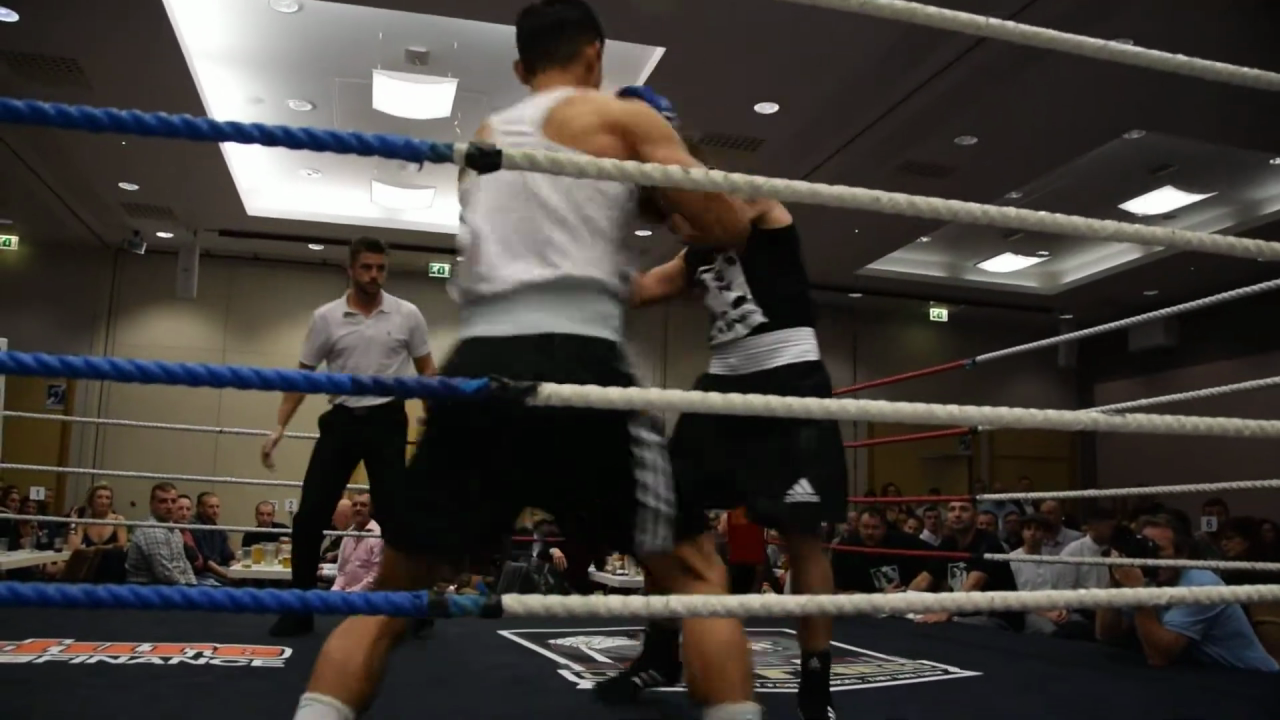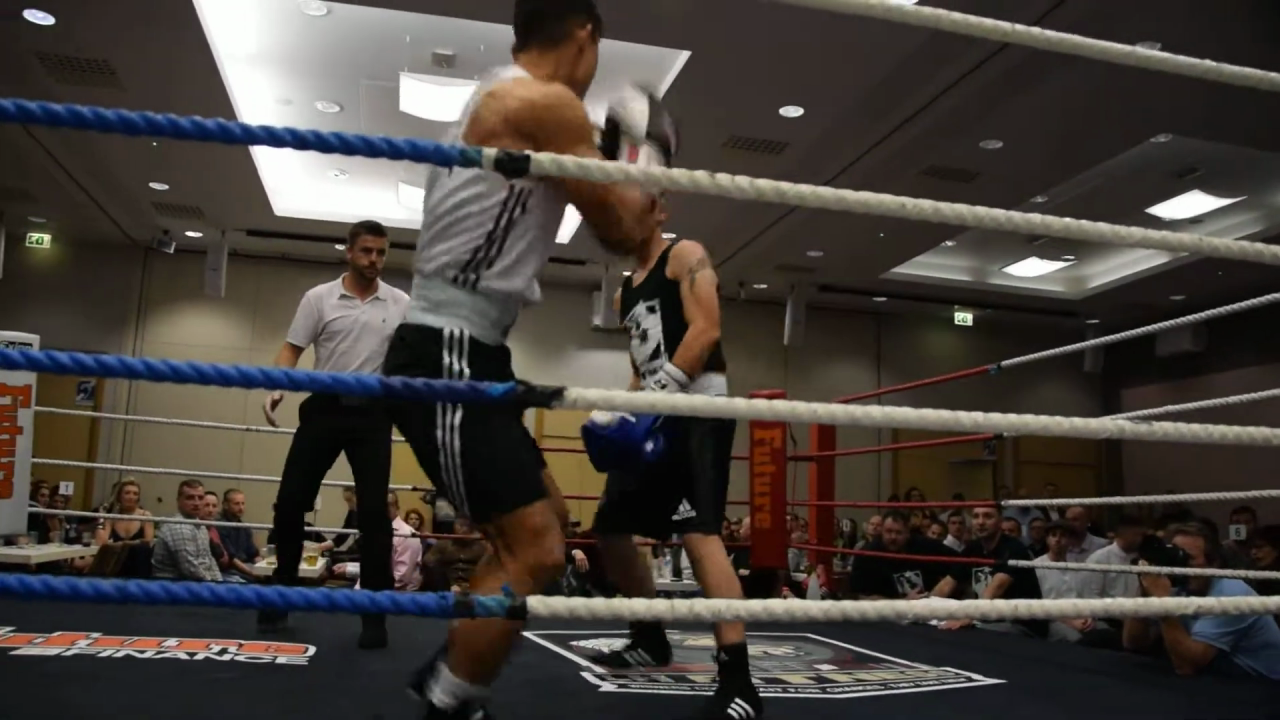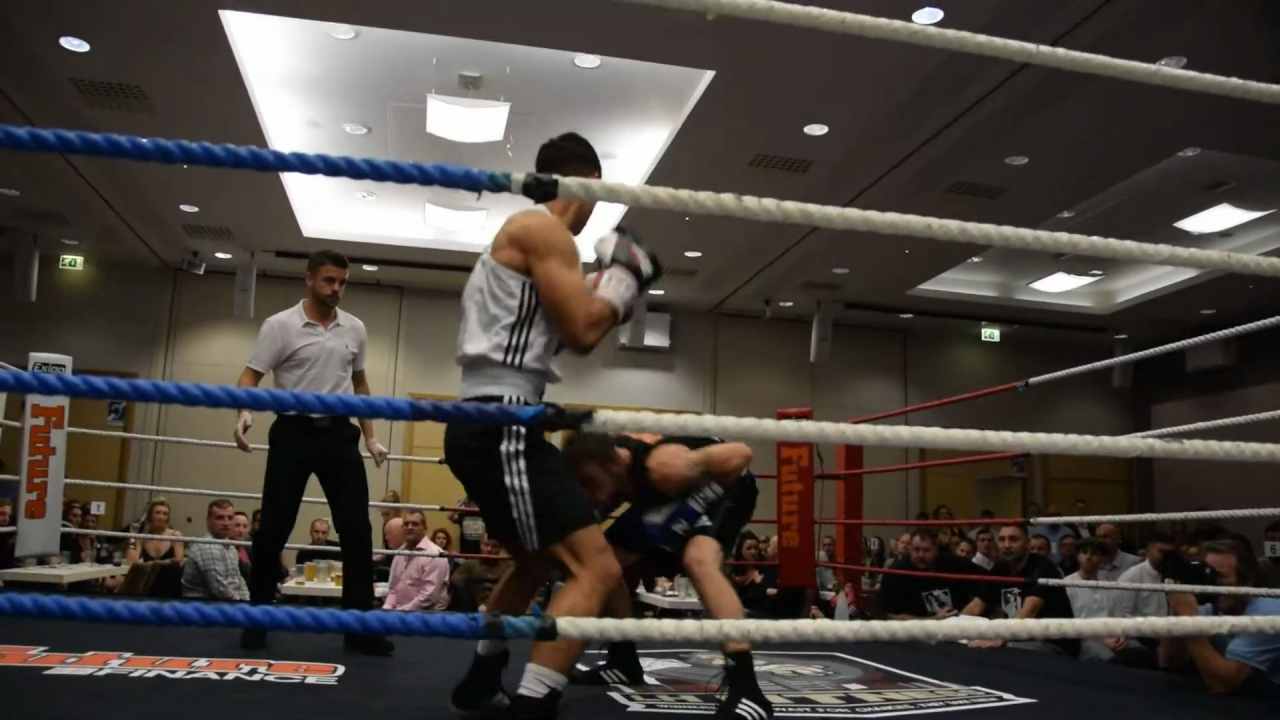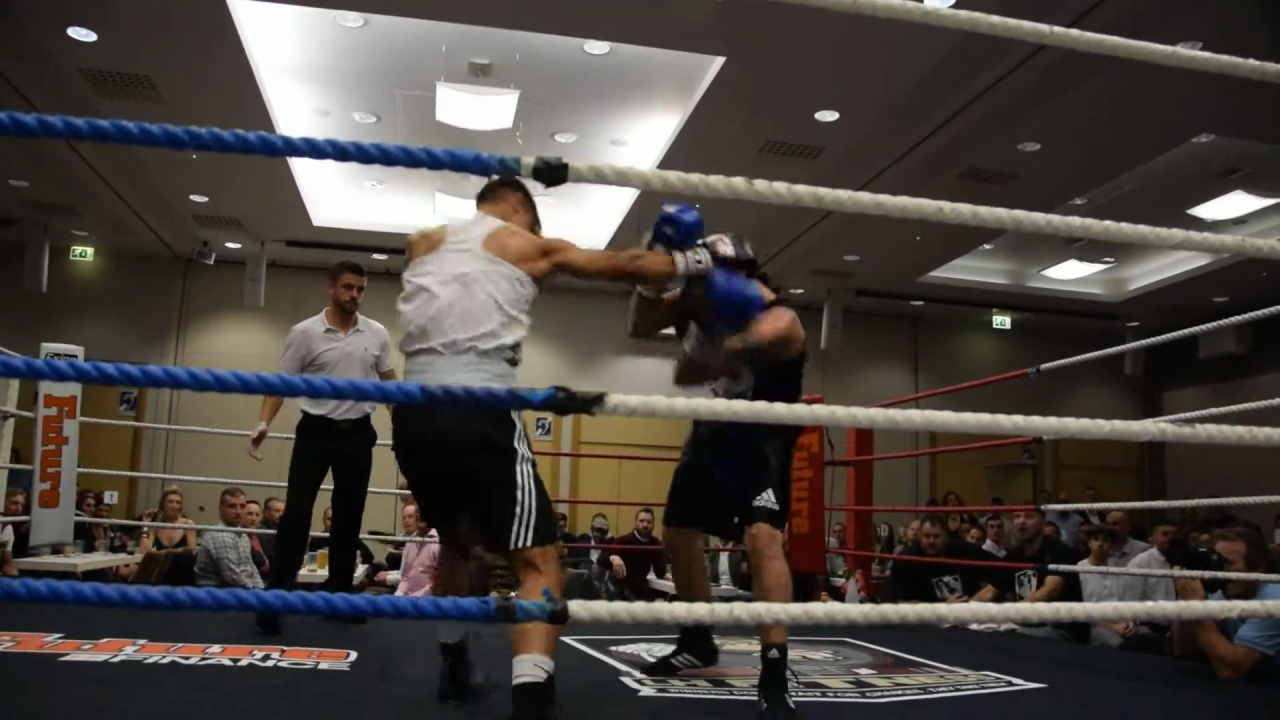
dt=0.5s
person 1, frame 1
left shoulder: (489, 136)
right shoulder: (621, 119)
right elbow: (724, 222)
left hip: (477, 370)
right hip: (576, 368)
left knee: (397, 590)
right knee: (695, 575)
person 1, frame 2
left shoulder: (497, 103)
right shoulder: (545, 105)
right elbow: (624, 230)
left wrist: (594, 160)
right wrist: (643, 161)
left hip: (461, 356)
right hip: (448, 360)
left knee: (540, 533)
right knee: (532, 554)
person 1, frame 3
left shoulder: (534, 236)
right shoulder: (538, 234)
right elbow: (585, 330)
right wrist: (625, 274)
left hip: (493, 431)
right hip: (498, 431)
left knee: (537, 562)
right knee: (595, 571)
person 1, frame 4
left shoulder: (424, 241)
right shoulder: (528, 244)
right elbow: (623, 265)
right wrist: (699, 258)
left hip: (416, 417)
right hip: (480, 415)
left knee: (458, 541)
right knee: (539, 568)
left ankle: (453, 666)
person 2, frame 1
left shoulder: (754, 200)
right shoulder: (695, 254)
left elbow: (703, 227)
right elbow: (635, 293)
left hip: (788, 374)
right hip: (722, 382)
left knee: (798, 527)
right ankle: (659, 652)
person 2, frame 2
left shoulder: (686, 256)
right shoulder: (626, 290)
left elbow: (706, 330)
left wrist: (659, 395)
right wrist: (615, 414)
left hip: (697, 408)
right hip: (654, 417)
left knee: (698, 533)
right knee: (613, 530)
right ankle: (649, 640)
person 2, frame 3
left shoulder: (668, 466)
right shoulder: (601, 467)
left elbow: (741, 453)
right elbow: (599, 502)
left wrist: (694, 505)
left hip: (719, 492)
left knee: (700, 559)
left ankle: (746, 691)
right ankle: (623, 661)
person 2, frame 4
left shoulder: (779, 325)
right shoulder: (703, 289)
left elbow: (686, 376)
right elbow: (641, 329)
left hip: (765, 432)
right hip: (716, 424)
left knee: (763, 536)
right knee: (680, 529)
left ankle: (774, 676)
right ankle: (696, 640)
person 3, frame 1
left shoulder: (407, 315)
right shoulder: (325, 317)
left elbow: (425, 369)
right elbow: (303, 375)
right wrist: (279, 427)
left hip: (387, 421)
right hip: (340, 421)
left knee: (391, 513)
right knee: (310, 514)
right ankle: (299, 608)
person 3, frame 2
left shoulder: (400, 303)
right shoulder: (318, 298)
right elbow: (291, 349)
right wrist: (276, 386)
left hip: (371, 413)
right hip: (324, 409)
left knee: (373, 513)
right knee: (290, 503)
left ankle: (375, 614)
right ankle: (283, 589)
person 3, frame 3
left shoulder: (355, 329)
right shoulder: (279, 325)
right elbow: (250, 376)
left wrist: (370, 436)
right wrist: (244, 412)
left hip: (339, 434)
right hip: (293, 433)
left knee: (357, 527)
right knee: (273, 529)
person 3, frame 4
left shoulder: (377, 334)
right shoulder: (305, 332)
left elbow: (389, 382)
right wrist: (264, 423)
left hip: (358, 433)
right hip: (316, 432)
left knee: (348, 520)
right knee: (296, 516)
left ankle: (339, 593)
